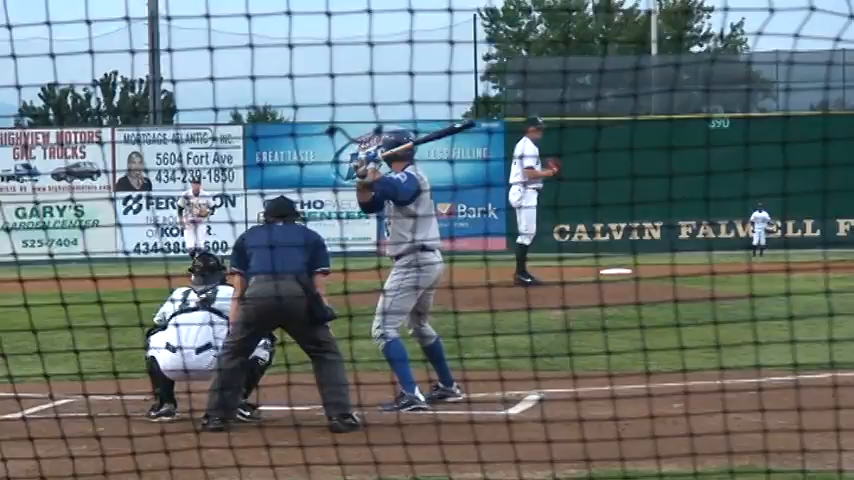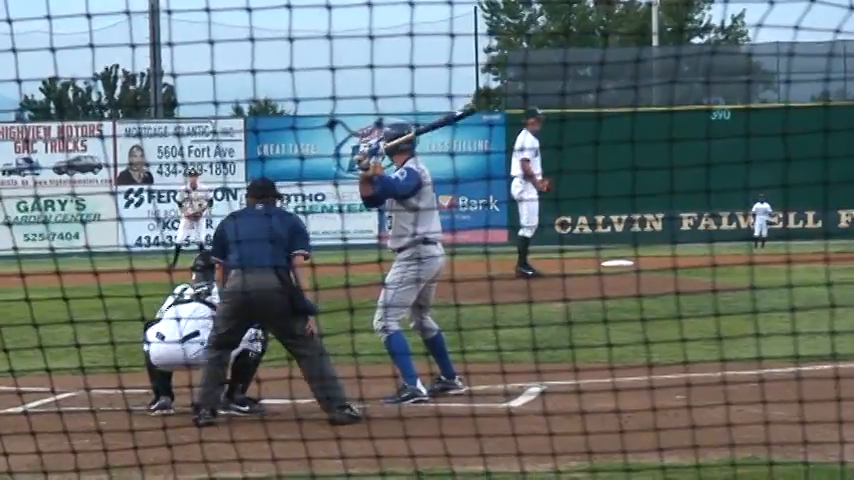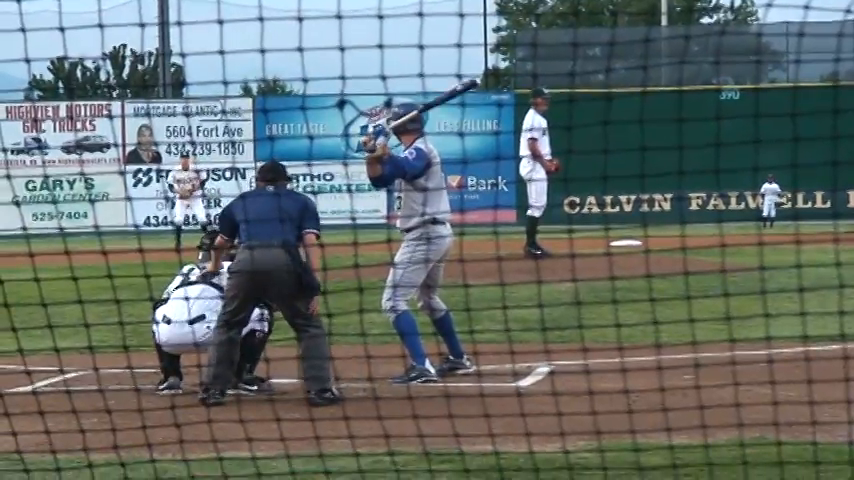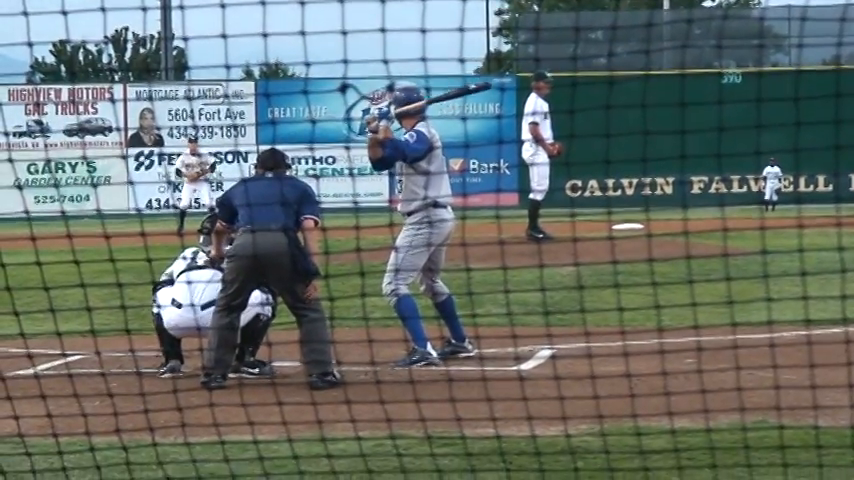
dt=0.5s
person 1, frame 1
left shoulder: (410, 177)
right shoulder: (401, 179)
left elbow: (390, 189)
right elbow: (369, 205)
left wrist: (373, 167)
right wrist: (362, 178)
left hip: (413, 263)
right hip: (426, 261)
left knee: (384, 328)
right knee: (420, 325)
left ankle: (411, 394)
right ankle: (448, 386)
person 1, frame 2
left shoulder: (411, 171)
right shoulder: (405, 173)
left elbow: (390, 189)
right elbow: (371, 199)
left wrist: (374, 163)
right wrist: (365, 173)
left hip: (415, 256)
right hip: (428, 254)
left knee: (385, 321)
right knee: (421, 318)
left ankle: (413, 387)
right ankle: (450, 379)
person 1, frame 3
left shoulder: (420, 150)
right shoulder: (413, 153)
left elbow: (401, 169)
right elbow: (379, 180)
left wrist: (382, 144)
right wrist: (372, 153)
left hip: (424, 236)
right hip: (436, 234)
left knee: (393, 301)
right knee: (428, 298)
left ankle: (421, 366)
right ankle: (458, 358)
person 1, frame 4
left shoulder: (422, 134)
right shoulder: (413, 137)
left elbow: (401, 152)
right elbow: (379, 162)
left wrist: (384, 127)
right wrist: (374, 135)
left hip: (425, 220)
right hip: (437, 218)
left knee: (394, 285)
right knee: (431, 281)
left ankle: (423, 350)
right ankle: (460, 342)
person 2, frame 1
left shoulder: (247, 237)
right shoulder: (311, 236)
left elbow: (239, 288)
right elbow: (318, 286)
left wrist: (234, 329)
right wrist: (323, 317)
left hip: (258, 294)
right hip: (298, 294)
left knee: (232, 352)
right knee: (327, 353)
left ankle: (216, 415)
right ankle: (340, 415)
person 2, frame 2
left shoulder: (229, 222)
right shoulder: (290, 220)
left elbow: (221, 269)
right elbow: (298, 266)
left wrist: (226, 302)
right wrist: (307, 309)
left hip: (237, 289)
right hip: (276, 288)
left knee: (218, 348)
right knee: (309, 348)
left ankle: (205, 410)
right ankle: (338, 408)
person 2, frame 3
left shoulder: (240, 202)
right shoulder: (301, 201)
left elbow: (220, 243)
right elbow: (311, 243)
left wrist: (214, 265)
right wrist: (313, 286)
left hip: (245, 263)
right hip: (284, 263)
left knee: (227, 325)
right knee: (310, 326)
left ankle: (213, 389)
right ankle: (320, 389)
person 2, frame 4
left shoulder: (238, 189)
right shoulder: (300, 187)
left elbow: (220, 228)
right elbow: (309, 227)
left wrist: (217, 251)
right wrist: (312, 272)
left hip: (244, 246)
right hip: (283, 246)
left knee: (226, 308)
right knee: (309, 309)
left ankle: (214, 373)
right ankle: (321, 373)
person 3, frame 1
left shoulder: (523, 144)
right shoulder: (529, 146)
right elbow: (530, 173)
left wrist: (545, 170)
right wrist: (549, 173)
left hip: (523, 192)
right hip: (525, 192)
left knee: (526, 233)
right knee: (527, 233)
left ankle: (521, 271)
right ankle: (520, 273)
person 3, frame 2
left shoulder: (527, 137)
right shoulder: (528, 138)
right elbow: (525, 167)
left wrist: (539, 182)
right wrist: (538, 184)
left hip: (526, 185)
right hip: (526, 185)
left knee: (529, 225)
right knee: (529, 225)
left ankle: (523, 264)
right ankle: (521, 266)
person 3, frame 3
left shoulder: (537, 117)
right shoulder: (534, 117)
right elbow: (532, 146)
left wrist: (548, 161)
right wrist: (545, 164)
left hip: (537, 165)
right hip: (535, 165)
left knee: (538, 205)
right knee: (537, 205)
left ankle: (532, 243)
right ankle: (530, 245)
person 3, frame 4
left shoulder: (540, 101)
right shoulder: (535, 101)
right elbow: (534, 130)
left wrist: (550, 144)
right wrist: (547, 148)
left hip: (540, 149)
right hip: (537, 149)
left knee: (540, 189)
right knee: (539, 189)
left ankle: (534, 227)
right ankle: (532, 228)
person 4, frame 1
left shoulder: (178, 293)
right shoulder: (230, 293)
left elbow: (159, 323)
left hip: (170, 365)
right hip: (210, 362)
left knee: (154, 337)
right knee: (264, 343)
left ankle: (164, 404)
right ankle: (238, 402)
person 4, frame 2
left shoulder: (179, 290)
left elbow: (159, 320)
left hip: (161, 354)
right hip: (199, 349)
left knee: (151, 331)
right knee: (255, 334)
left ankle: (162, 397)
right ankle: (234, 399)
person 4, frame 3
left shoulder: (186, 270)
right shoulder: (230, 268)
left elbow: (166, 300)
left hip: (167, 338)
right hip: (205, 333)
left knee: (160, 309)
right knee: (261, 313)
left ankle: (170, 377)
right ankle: (243, 378)
person 4, frame 4
left shoulder: (187, 254)
left elbow: (164, 281)
left hip: (174, 322)
right hip: (214, 319)
left knee: (160, 294)
right knee: (265, 298)
left ankle: (171, 361)
right ankle: (245, 361)
